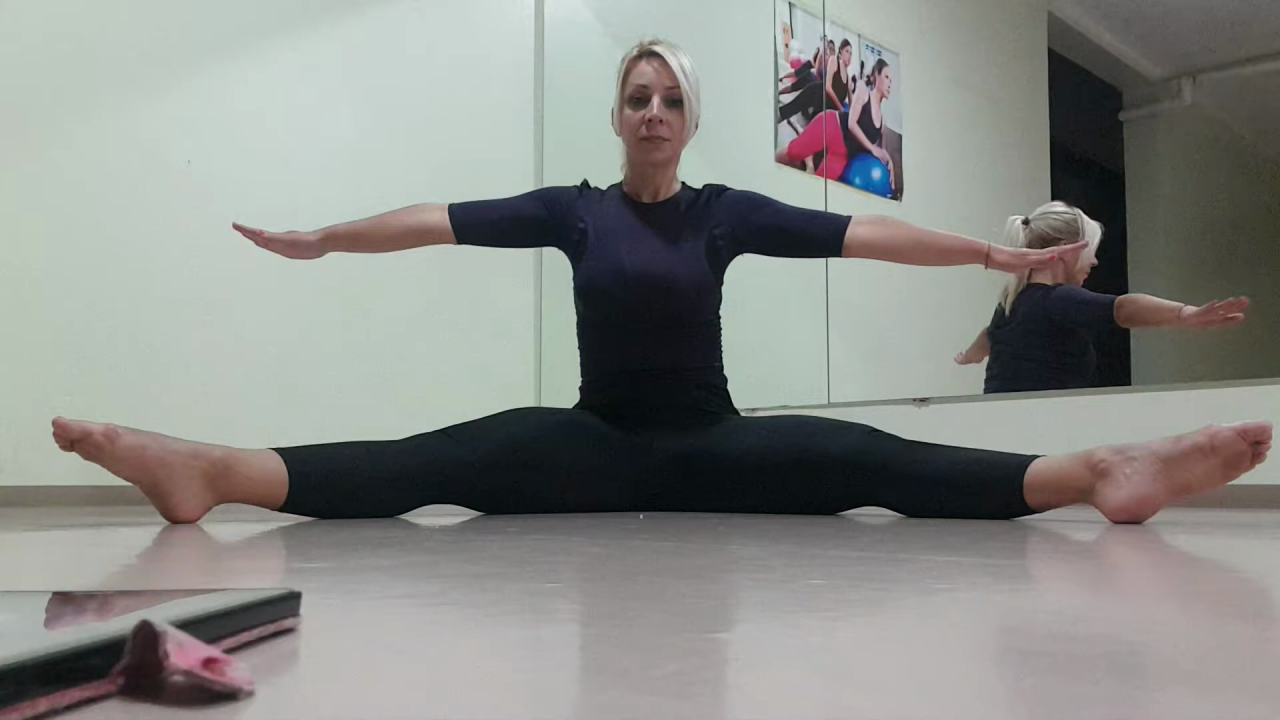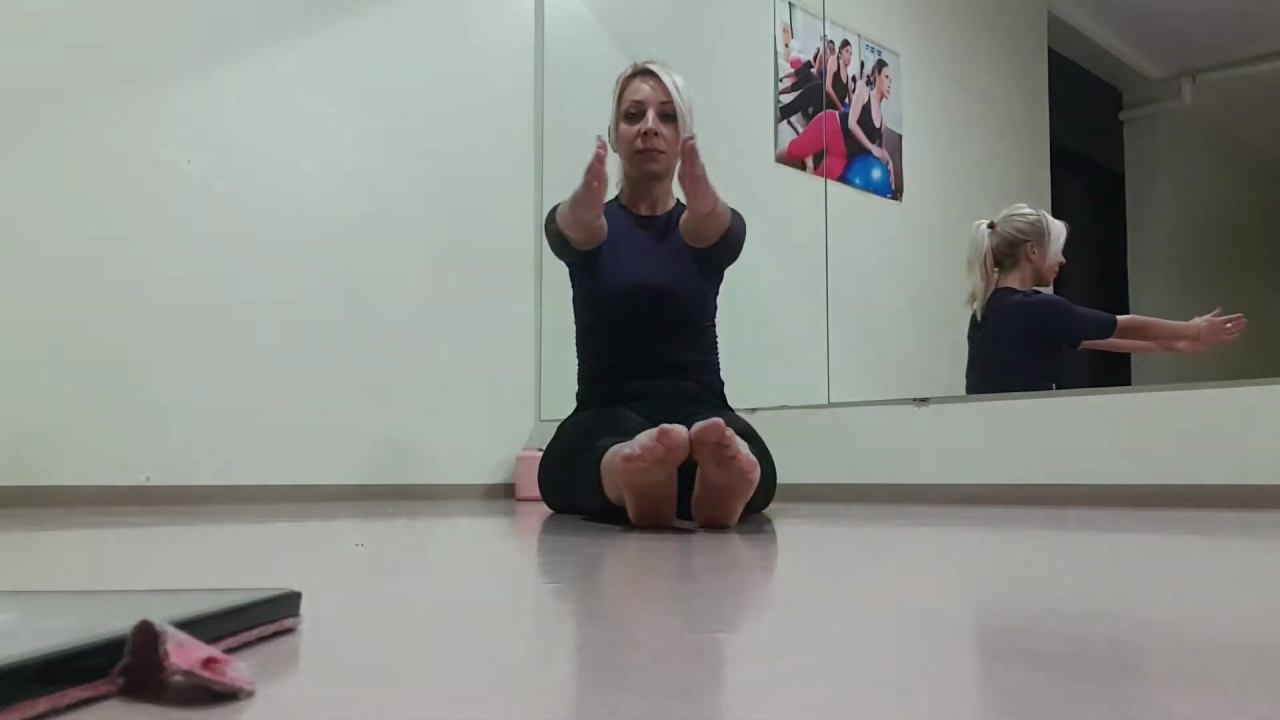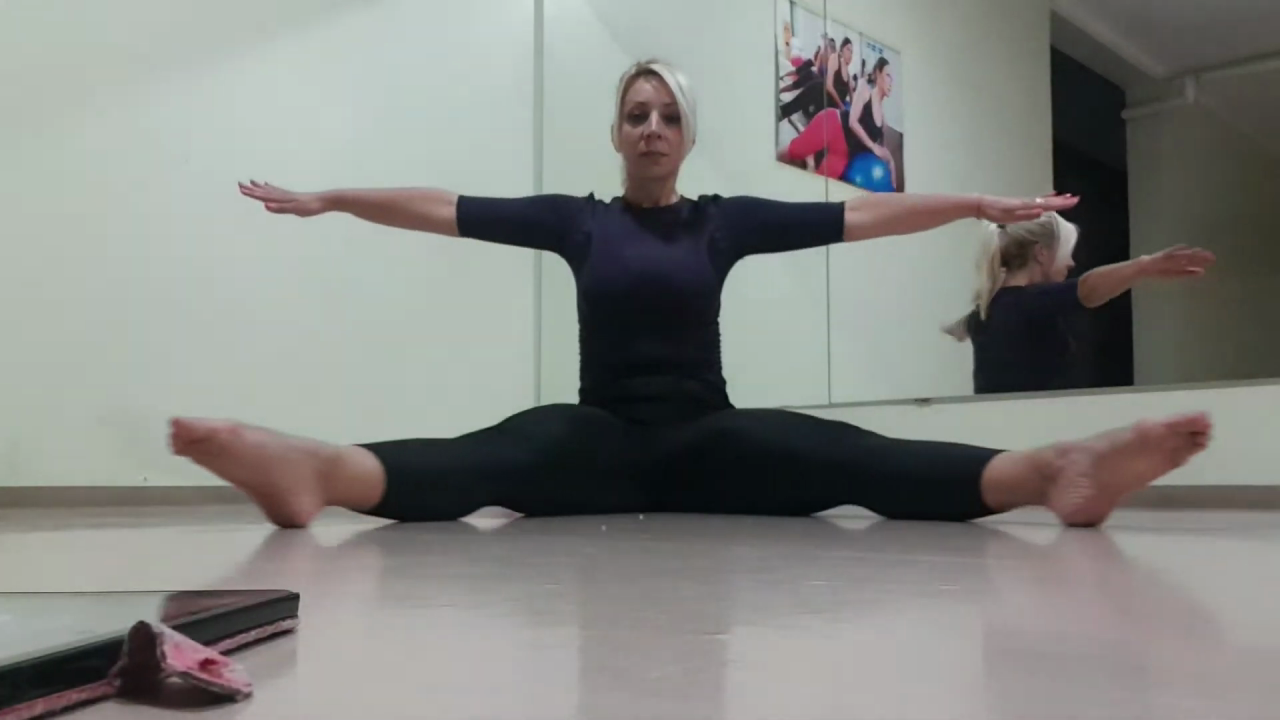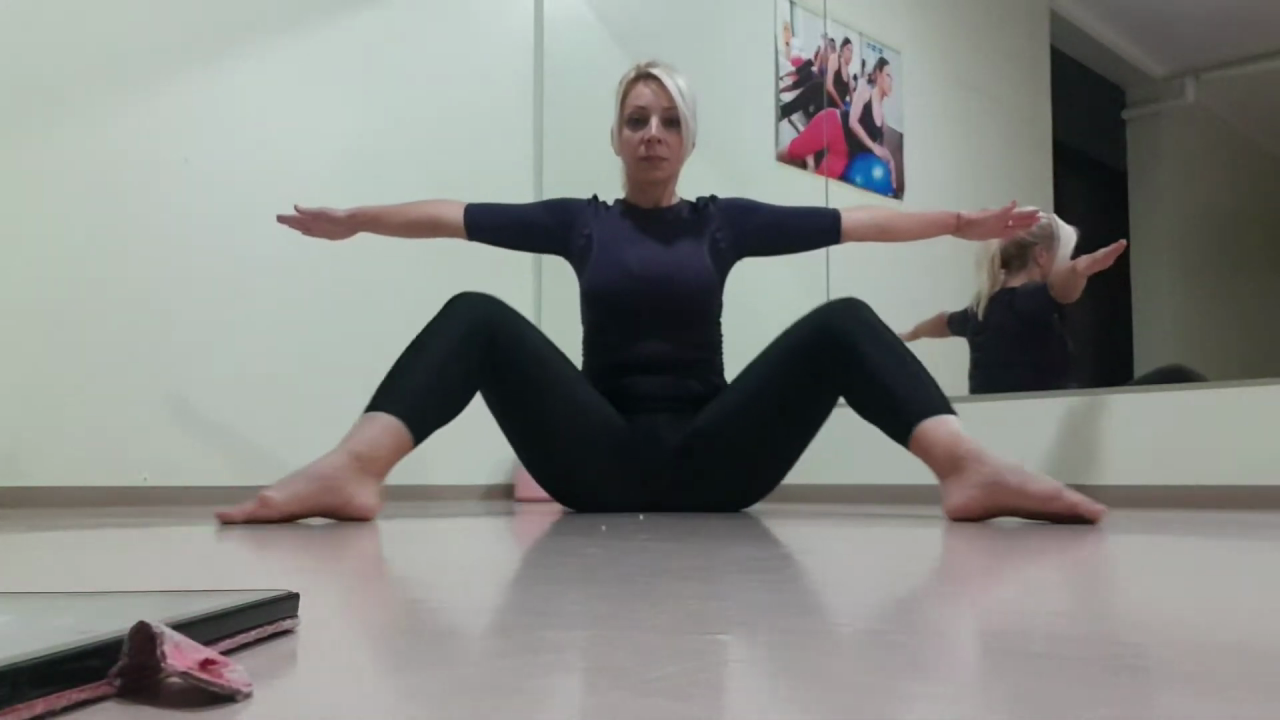
dt=1s
person 1, frame 1
left shoulder: (725, 212)
right shoulder: (575, 209)
left elbow: (858, 233)
right elbow: (444, 221)
left wrist: (995, 253)
right wrist: (316, 240)
left hip: (710, 445)
right hip: (600, 446)
left knee: (861, 457)
right knee: (447, 457)
left ankle: (1100, 475)
right ankle: (209, 472)
person 1, frame 2
left shoulder: (718, 225)
right shoulder: (584, 222)
left elbow: (710, 228)
right elbow: (576, 228)
left wrist: (703, 202)
right wrist: (584, 207)
left hip: (699, 413)
right hip: (606, 420)
left knee: (744, 460)
left ankle: (721, 473)
right ankle: (631, 477)
person 1, frame 3
left shoulder: (723, 220)
right shoulder: (579, 220)
left elbow: (860, 215)
right elbow: (450, 209)
left wrist: (979, 202)
right wrist: (331, 199)
left hip: (707, 442)
right hip: (612, 443)
left knee: (846, 453)
right knee: (499, 452)
left ankle: (1055, 472)
right ankle: (315, 470)
person 1, frame 4
left shoulder: (724, 221)
right shoulder: (580, 221)
left elbow: (856, 222)
right elbow: (454, 217)
left wrist: (962, 222)
right wrist: (351, 218)
left hip: (711, 462)
right hip: (601, 461)
left knee: (845, 319)
right knee: (474, 312)
left ankle: (967, 470)
right ankle: (351, 470)
person 2, frame 1
left shoulder: (1014, 303)
right shoulder: (1057, 301)
left elbow: (991, 335)
right elbow: (1123, 308)
left wrist: (969, 355)
right wrist: (1188, 314)
person 2, frame 2
left shoulder: (993, 308)
right shoulder: (1037, 310)
left elbow: (1089, 335)
right elbow: (1124, 328)
left wrist: (1164, 344)
right wrist: (1195, 332)
person 2, frame 3
left shoulder: (989, 308)
right shoulder: (1034, 302)
left elbow: (966, 326)
right elbow: (1089, 288)
left wrist: (958, 328)
right wrist: (1147, 267)
person 2, frame 4
left shoulder: (983, 308)
right shoulder: (1026, 301)
left elbow: (944, 322)
right elbow: (1060, 286)
left wrist: (912, 334)
right wrist: (1081, 268)
